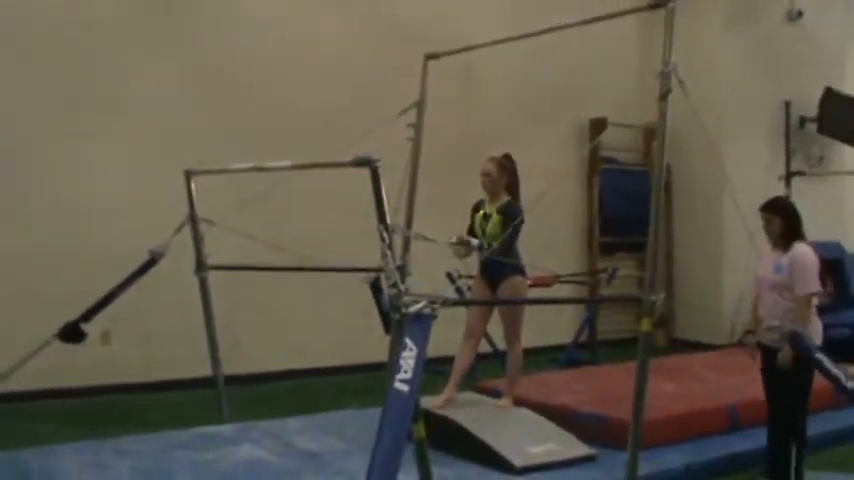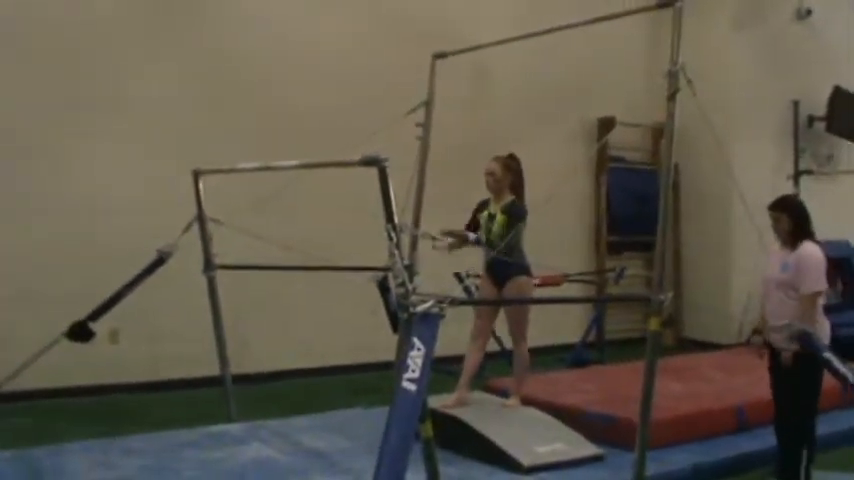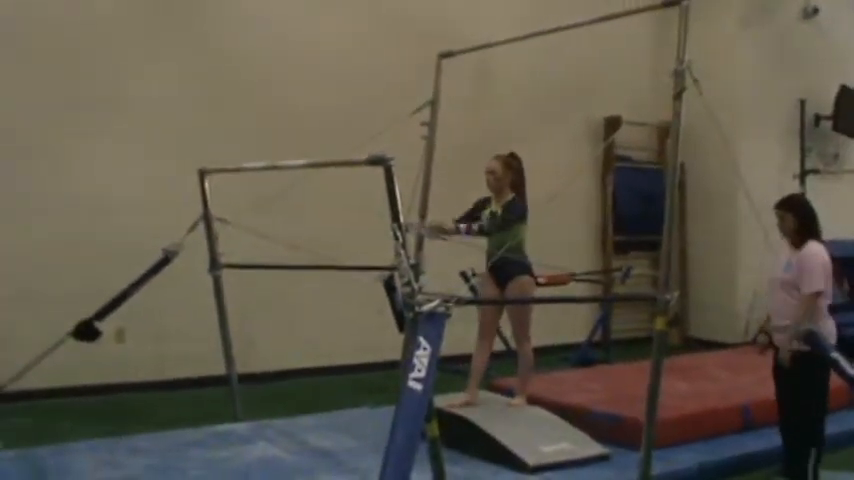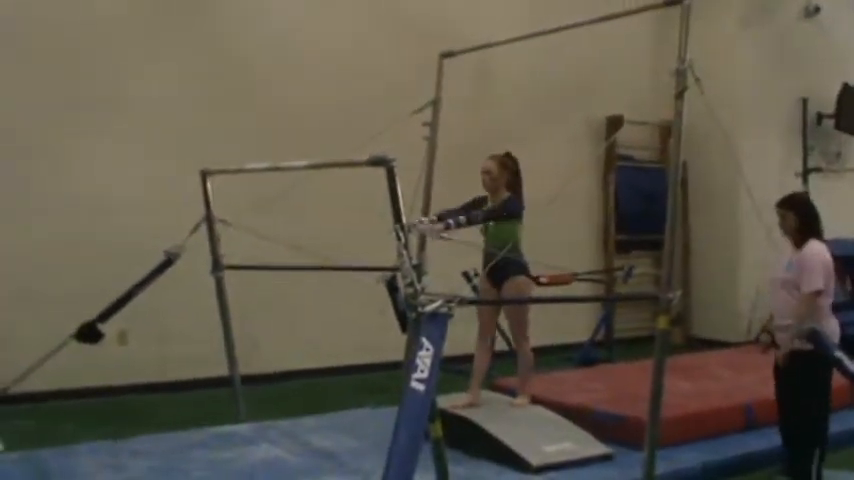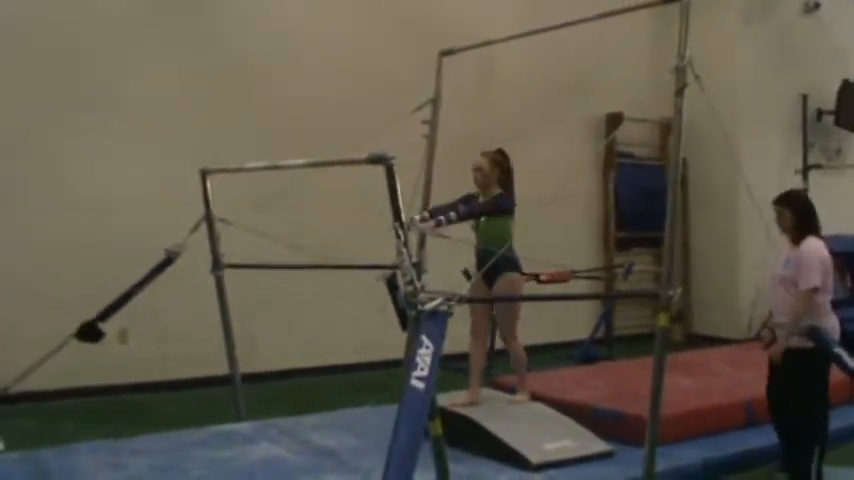
dt=0.1s
person 1, frame 1
left shoulder: (801, 255)
right shoulder: (770, 254)
left elbow: (804, 305)
left wrist: (791, 347)
right wrist: (753, 331)
right hip: (771, 344)
left knee: (791, 412)
right knee: (776, 411)
person 1, frame 2
left shoulder: (809, 254)
right shoulder: (779, 252)
left elbow: (809, 304)
left wrist: (793, 346)
right wrist: (760, 331)
left hip: (804, 348)
right hip: (779, 344)
left knee: (799, 413)
right knee: (782, 411)
person 1, frame 3
left shoulder: (813, 254)
right shoulder: (791, 252)
left elbow: (809, 303)
left wrist: (791, 344)
right wrist: (767, 331)
left hip: (809, 348)
right hip: (787, 345)
left knee: (808, 414)
right knee: (787, 411)
person 1, frame 4
left shoulder: (814, 252)
right shoulder: (796, 251)
left elbow: (808, 303)
left wrist: (788, 343)
right wrist: (771, 331)
left hip: (811, 348)
right hip: (789, 344)
left knee: (810, 413)
right knee: (787, 410)
person 1, frame 5
left shoulder: (811, 249)
right shoulder: (795, 248)
left elbow: (806, 300)
left wrist: (782, 341)
right wrist: (773, 331)
left hip: (810, 344)
right hip: (790, 340)
left knee: (811, 410)
right knee: (778, 401)
person 2, frame 1
left shoulder: (512, 210)
right shoulder: (478, 208)
left elbow: (506, 248)
right elbow: (470, 240)
left wrist: (472, 243)
right wrist: (465, 249)
left hip: (510, 275)
right hip: (485, 274)
left knee: (511, 339)
right knee: (470, 333)
left ankle: (508, 396)
right ankle: (450, 390)
person 2, frame 2
left shoulder: (516, 209)
right shoulder: (482, 207)
left elbow: (504, 244)
right elbow: (468, 234)
left wrist: (469, 237)
right wrist: (456, 240)
left hip: (515, 275)
right hip: (491, 273)
left knee: (518, 338)
right knee: (478, 333)
left ankle: (516, 395)
right ankle: (461, 390)
person 2, frame 3
left shoulder: (517, 206)
right shoulder: (485, 204)
left elbow: (493, 228)
right elbow: (465, 219)
left wrist: (456, 228)
right wrist: (441, 226)
left hip: (518, 274)
right hip: (493, 273)
left knee: (521, 338)
right knee: (484, 334)
left ankle: (521, 394)
right ankle: (471, 392)
person 2, frame 4
left shoulder: (512, 205)
right shoulder: (481, 202)
left elbow: (481, 217)
right elbow: (456, 213)
left wrist: (444, 226)
right wrist: (429, 221)
left hip: (514, 274)
right hip: (489, 273)
left knee: (520, 338)
right knee: (484, 335)
left ankle: (523, 393)
right ankle: (473, 393)
person 2, frame 5
left shoulder: (503, 202)
right shoulder: (471, 198)
left elbow: (470, 213)
right elbow: (446, 209)
left wrist: (431, 222)
right wrist: (419, 218)
left hip: (506, 271)
right hip: (482, 271)
left knee: (508, 336)
right knee: (477, 334)
left ankle: (523, 390)
right ankle: (473, 392)
